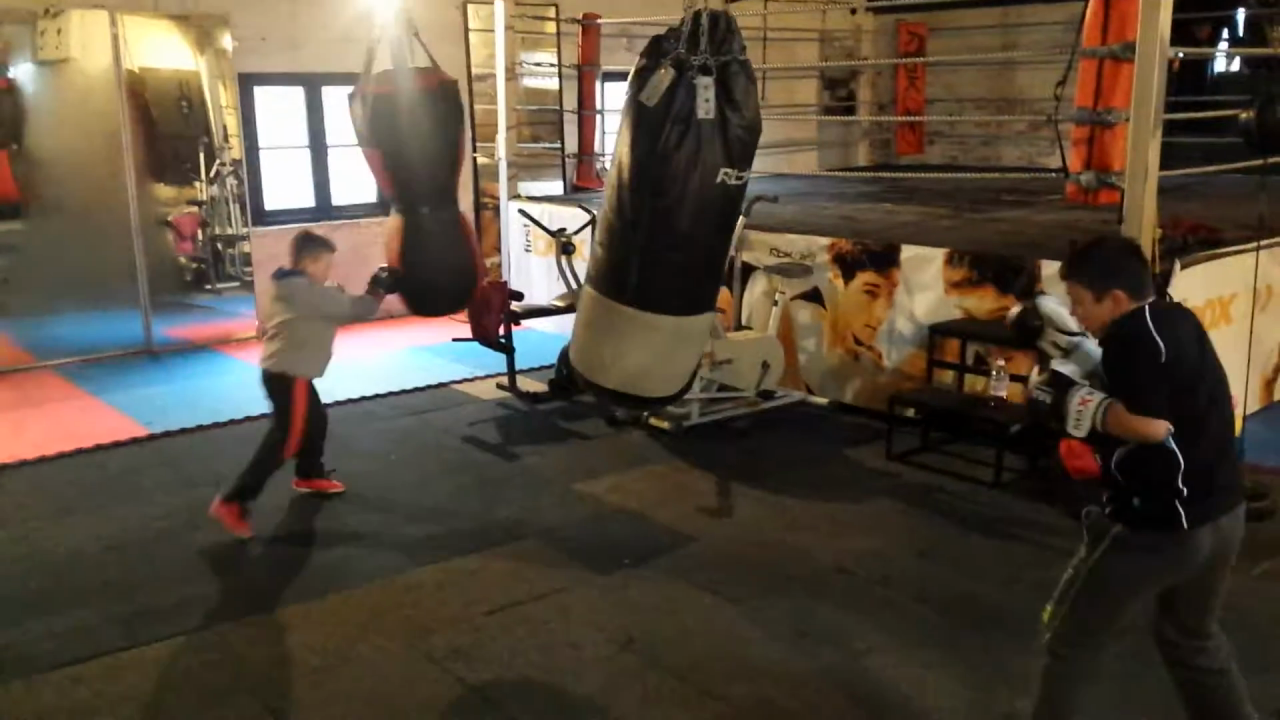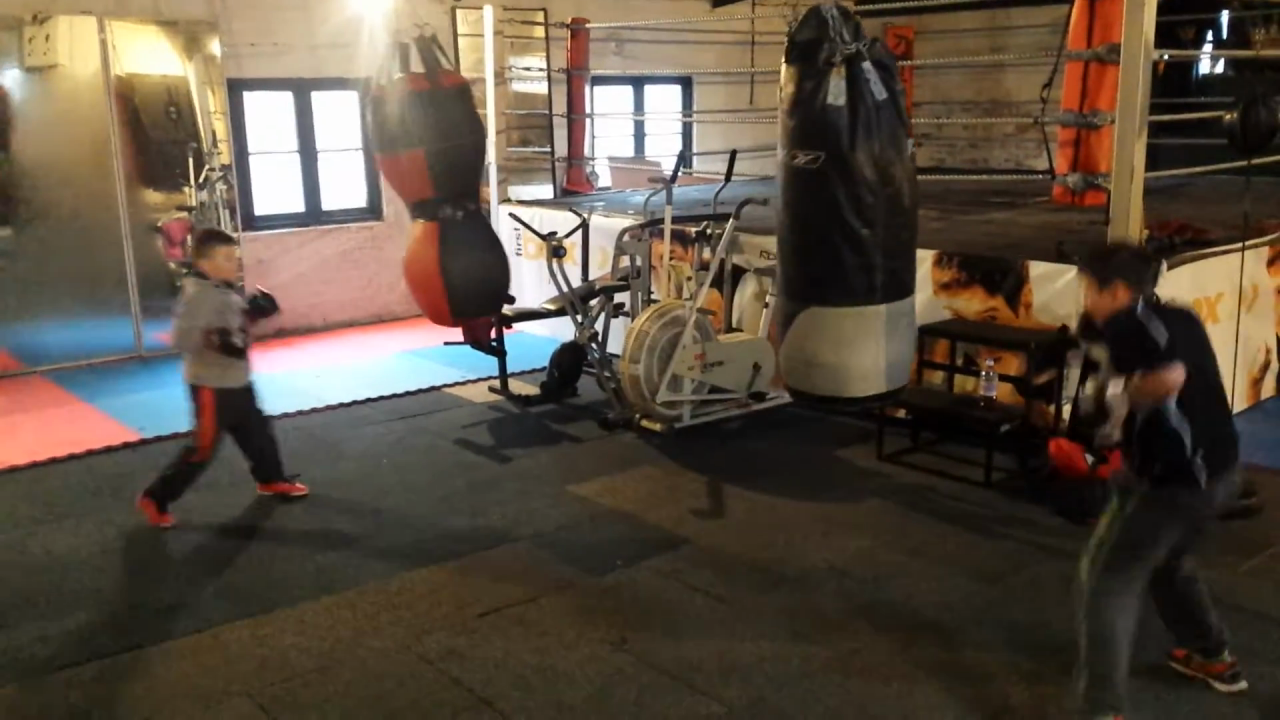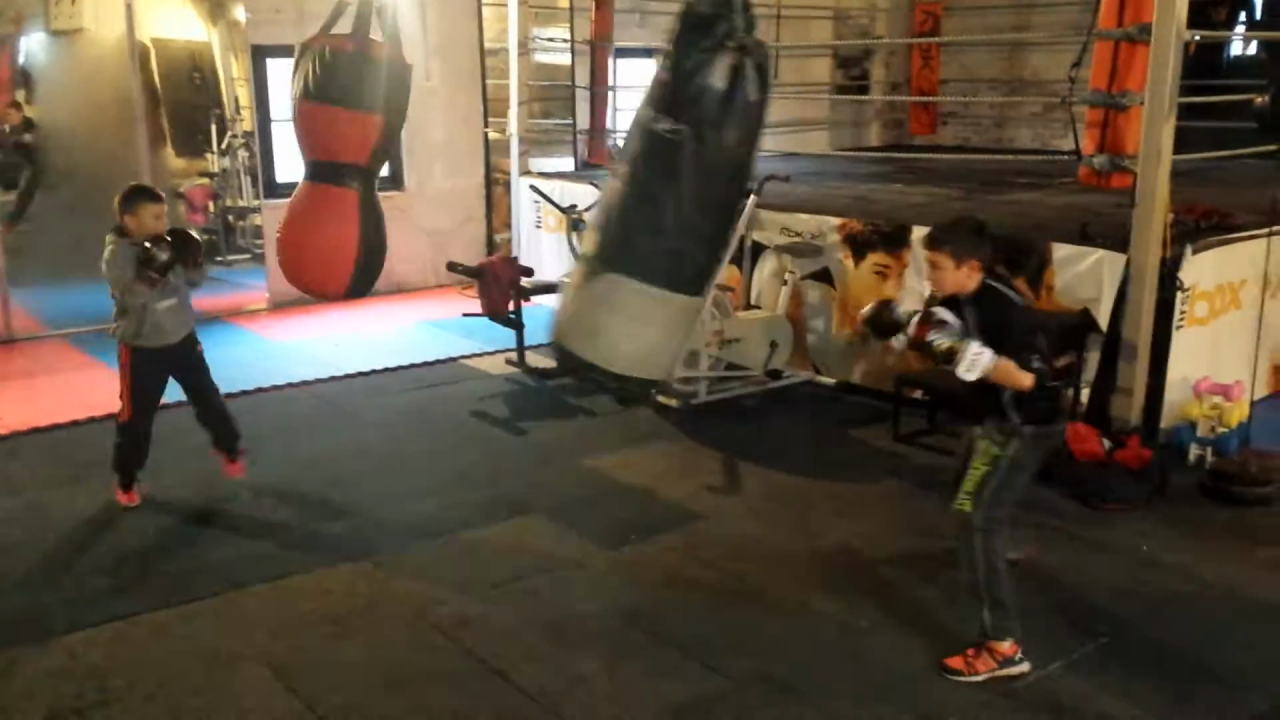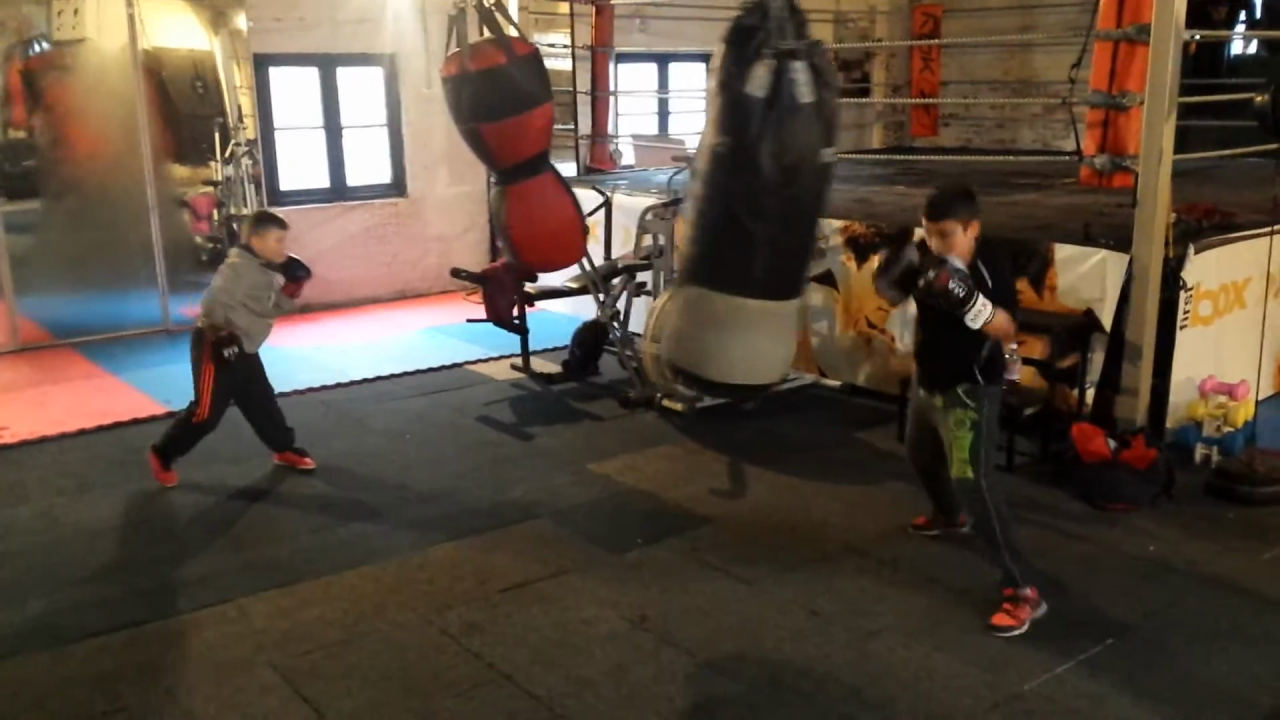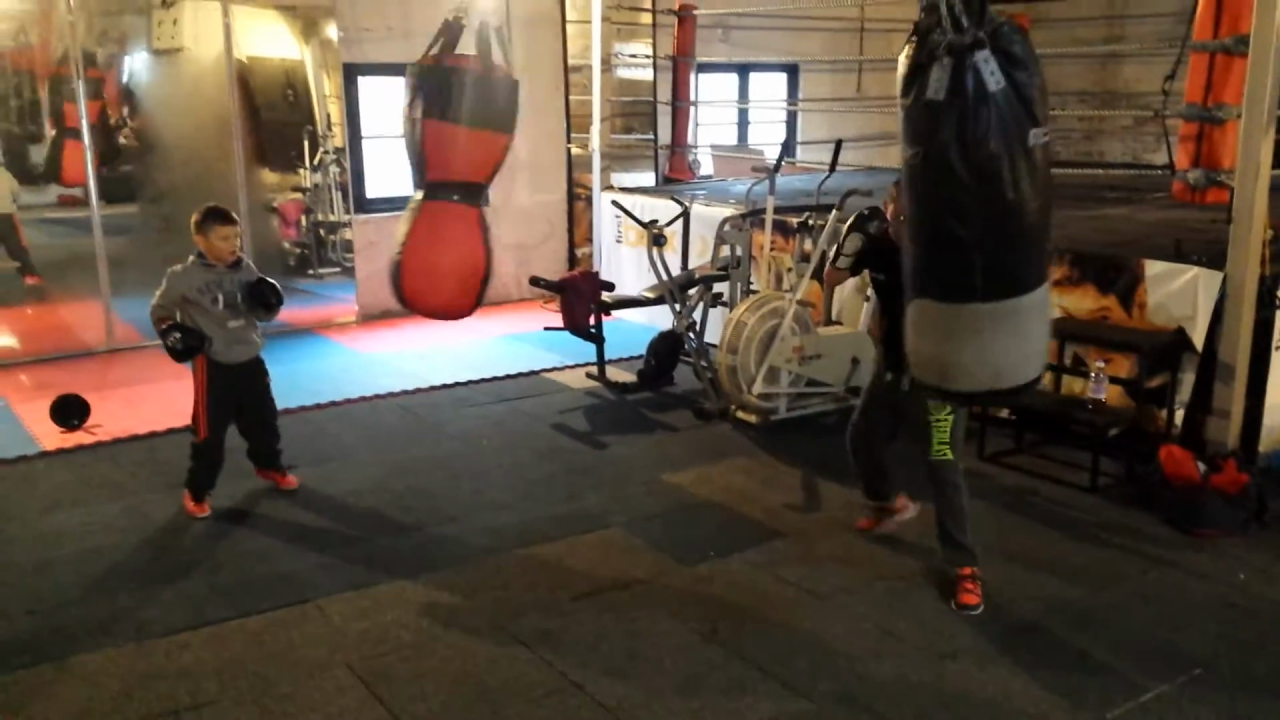
dt=1s
person 1, frame 1
left shoulder: (1131, 333)
right shoulder: (1178, 320)
left elbow: (1149, 424)
left hip: (1153, 526)
right hip: (1221, 517)
left knee: (1070, 643)
right knee: (1194, 639)
person 1, frame 2
left shoulder: (1129, 323)
right shoulder: (1178, 319)
left elbow: (1169, 380)
left wrist: (1129, 403)
left hip: (1170, 480)
right hip: (1217, 473)
left knee: (1105, 589)
right knee: (1165, 561)
right ankle: (1214, 659)
person 1, frame 3
left shoulder: (1005, 307)
right shoulder: (959, 296)
left elbow: (1023, 378)
right elbow: (943, 329)
left wrist: (962, 350)
right wrist: (903, 323)
left hip: (1024, 425)
right hip: (995, 418)
left knee: (976, 516)
right knee: (971, 501)
left ankle: (1001, 646)
right ankle: (988, 549)
person 1, frame 4
left shoulder: (992, 268)
right shoulder: (927, 259)
left elbow: (1003, 328)
left wrist: (966, 297)
left hip: (973, 388)
right hip: (928, 381)
left knee: (970, 481)
right knee: (922, 457)
left ankle: (1021, 591)
right ankle: (948, 514)
person 1, frame 5
right shoulder: (876, 237)
right elbow: (830, 282)
right wrist: (853, 240)
right hip: (893, 370)
left knee: (938, 465)
right knee: (863, 441)
left ankle: (965, 566)
right ankle: (890, 504)
person 2, frame 1
left shoulder: (286, 287)
right shoulder: (311, 291)
right elbow: (353, 309)
left wrist: (331, 299)
right wrist: (377, 293)
left hip: (278, 369)
right hip: (290, 375)
left knee: (316, 421)
right knee: (283, 442)
left ankle: (311, 475)
right ankle: (232, 503)
person 2, frame 2
left shoulder: (227, 293)
right shoulder: (198, 297)
right elbow: (182, 338)
left wrist: (253, 315)
right wrist: (213, 339)
left hip: (237, 381)
right hip: (212, 387)
left knee: (258, 432)
right knee: (203, 450)
left ankle: (272, 480)
right ankle: (155, 499)
person 2, frame 3
left shoulder: (165, 246)
right shoulder: (116, 254)
left elbow: (192, 279)
right elbow: (127, 294)
left wrist: (190, 261)
right wrist: (150, 272)
left hip: (182, 339)
right hip: (141, 348)
left knee: (207, 396)
right knee: (136, 417)
left ankle: (228, 447)
right ankle: (126, 478)
person 2, frame 4
left shoulder: (269, 270)
right shoulder: (240, 268)
left elbow: (279, 308)
right elbow: (212, 304)
left wrist: (293, 285)
right wrist: (223, 336)
left hip: (244, 350)
right hip: (217, 347)
left knee: (263, 401)
right knee: (207, 412)
left ankle: (284, 448)
right ankle: (162, 455)
person 2, frame 5
left shoulder: (246, 270)
right shoulder: (183, 277)
left elbow: (264, 316)
right elbow: (159, 310)
left wrist: (271, 304)
right wrist: (169, 330)
left hip: (250, 360)
right hip: (213, 365)
left knee: (263, 418)
right knee: (209, 431)
left ankle: (270, 466)
right ankle: (196, 490)
